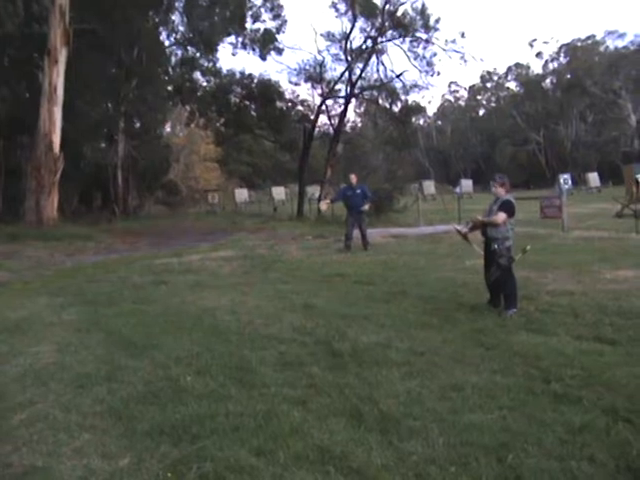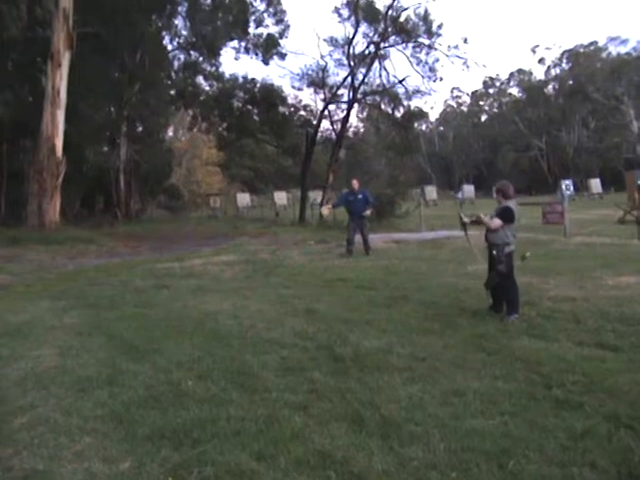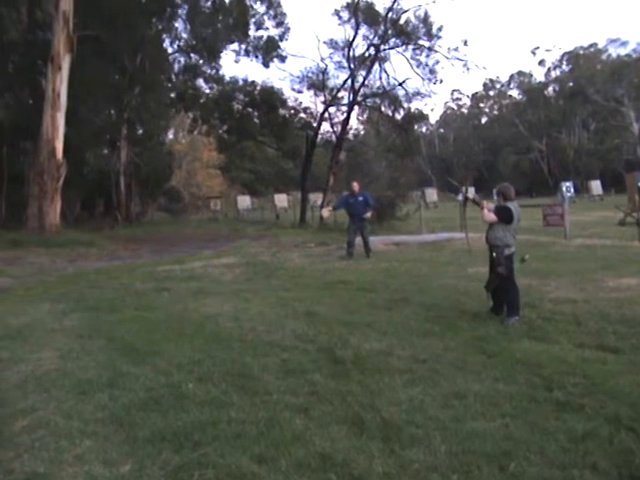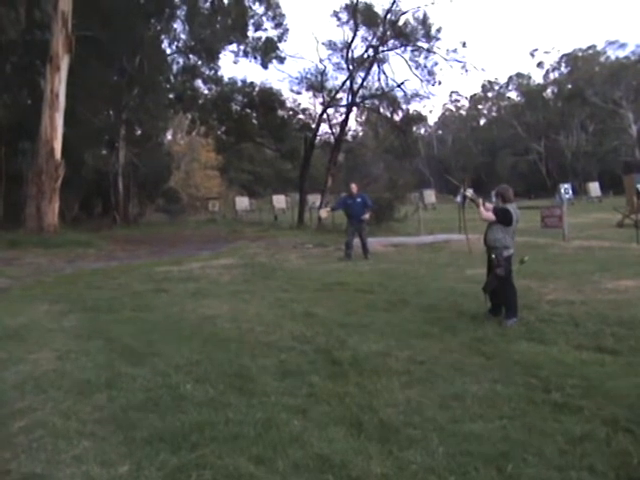
dt=0.5s
person 1, frame 1
left shoulder: (508, 202)
right shoulder: (496, 201)
left elbow: (498, 220)
right elbow: (487, 221)
left wrist: (482, 220)
right wrist: (471, 227)
left hip: (502, 244)
right hip: (490, 242)
left knee: (505, 275)
right knee: (490, 274)
left ankle: (511, 306)
right ankle: (495, 301)
person 1, frame 2
left shoulder: (507, 209)
right shoulder: (505, 207)
left elbow: (493, 225)
right elbow: (492, 220)
left wrist: (483, 219)
right wrist: (475, 220)
left hip: (503, 250)
right hip: (497, 249)
left knee: (507, 280)
right knee: (494, 279)
left ankle: (513, 311)
right ankle: (497, 306)
person 1, frame 3
left shoulder: (506, 209)
right shoulder: (506, 208)
left elbow: (487, 218)
right elbow: (492, 208)
left wrist: (484, 209)
left hip: (503, 251)
right hip: (498, 250)
left knee: (507, 282)
right knee: (496, 281)
left ankle: (513, 314)
right ankle: (497, 308)
person 1, frame 4
left shoulder: (506, 212)
right shoulder: (503, 209)
left elbow: (485, 216)
right elbow: (489, 207)
left wrist: (480, 206)
left hip: (502, 253)
right hip: (495, 252)
left knee: (505, 284)
right knee: (493, 282)
left ankle: (512, 315)
right ankle: (496, 310)
